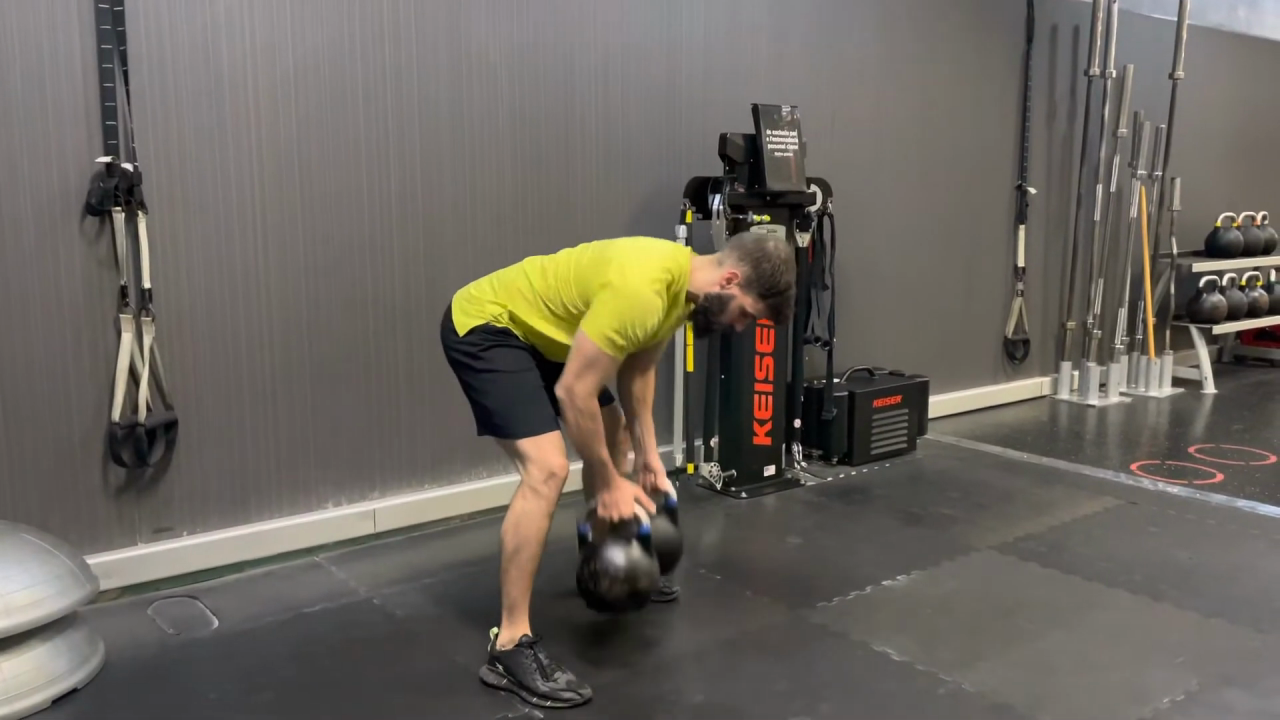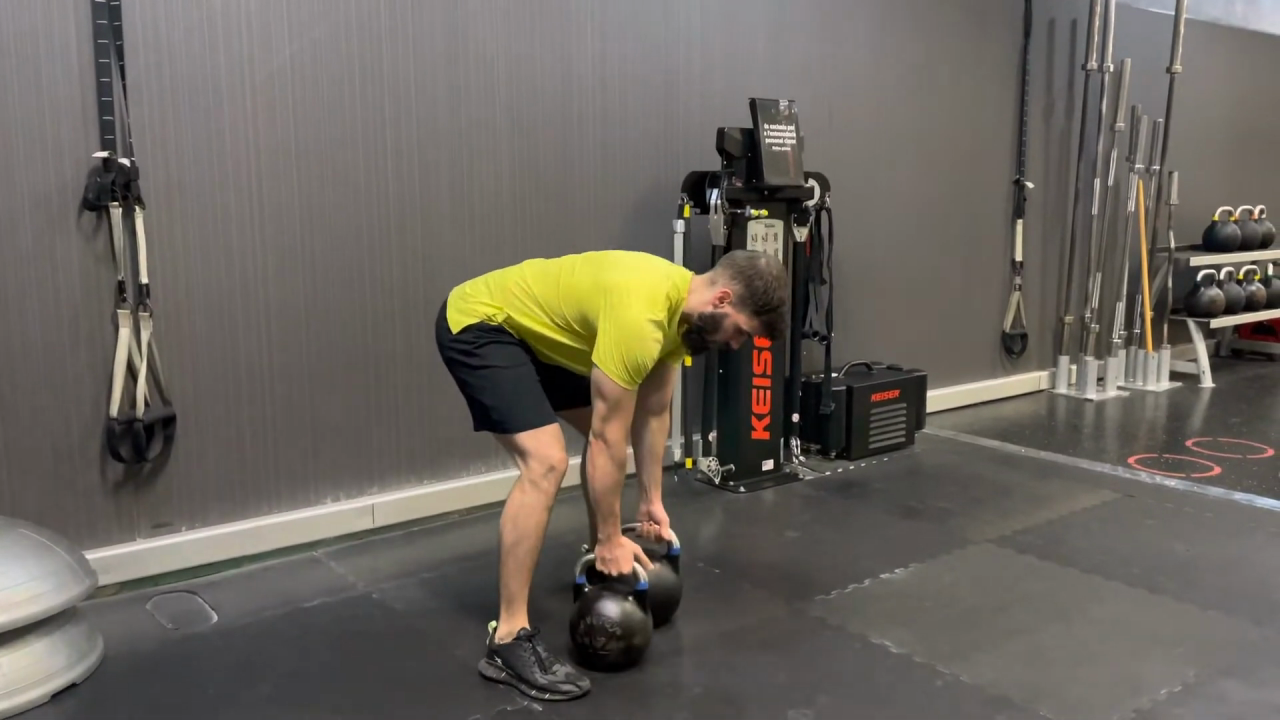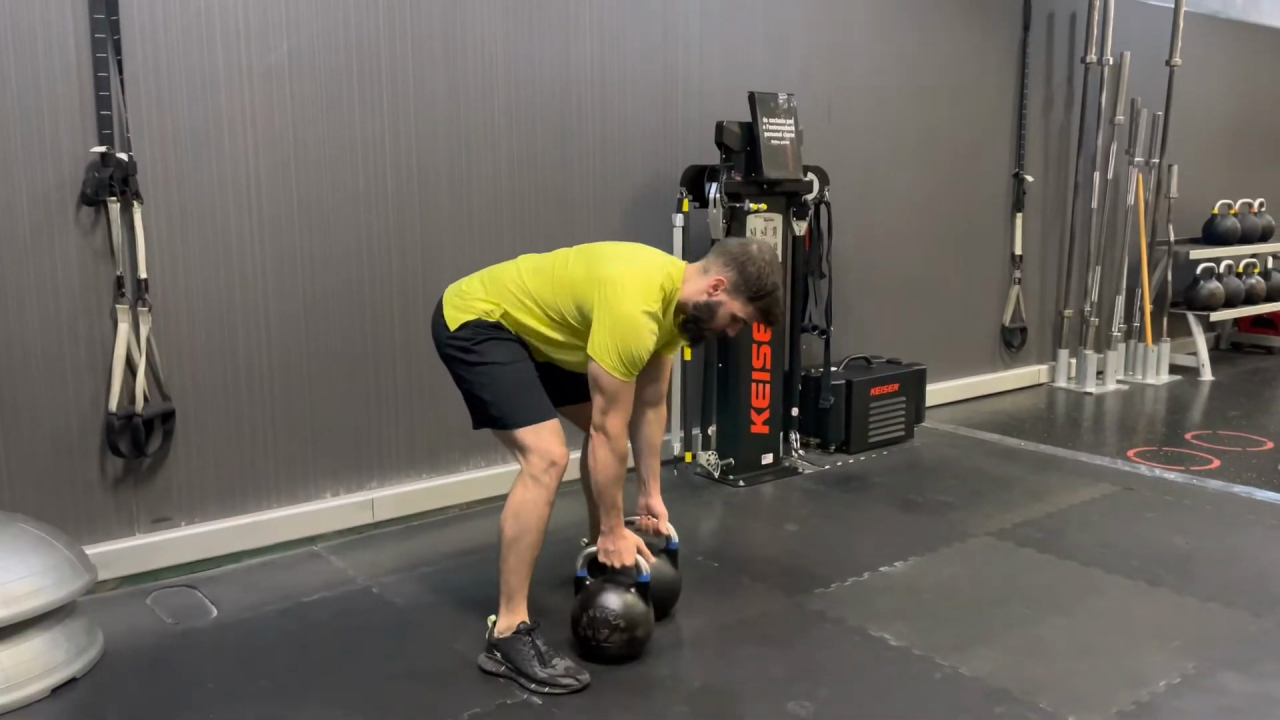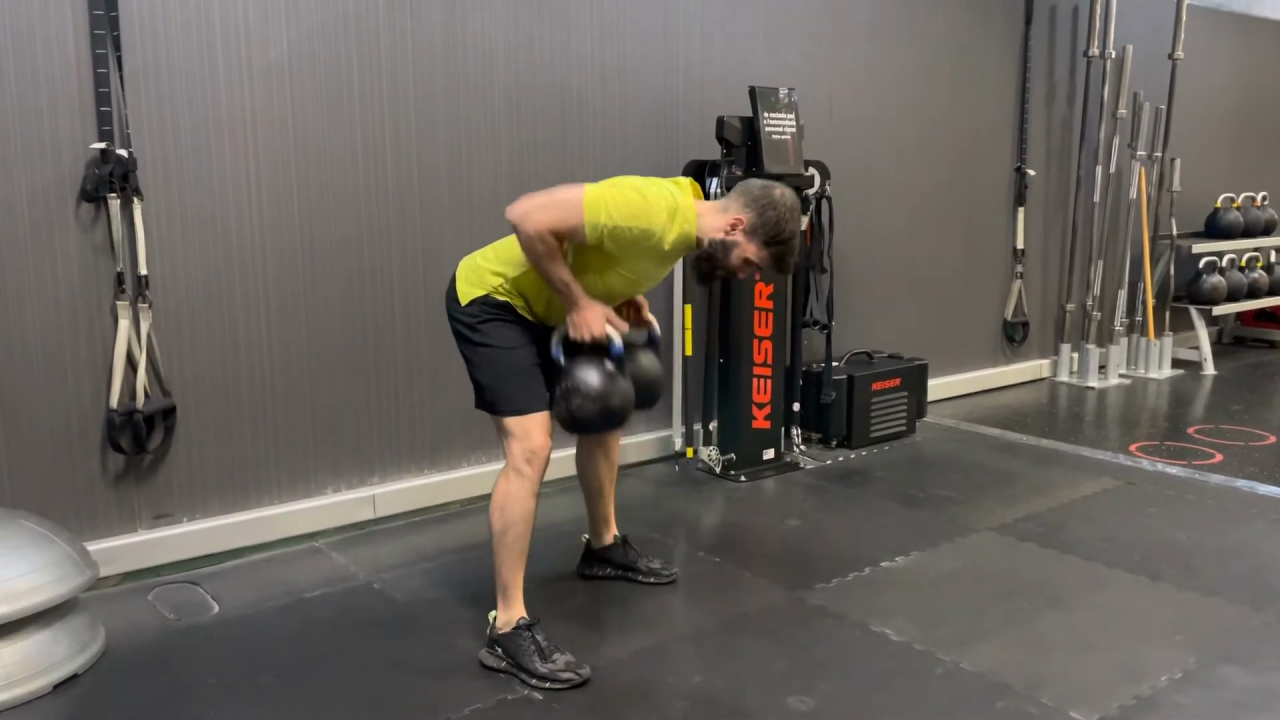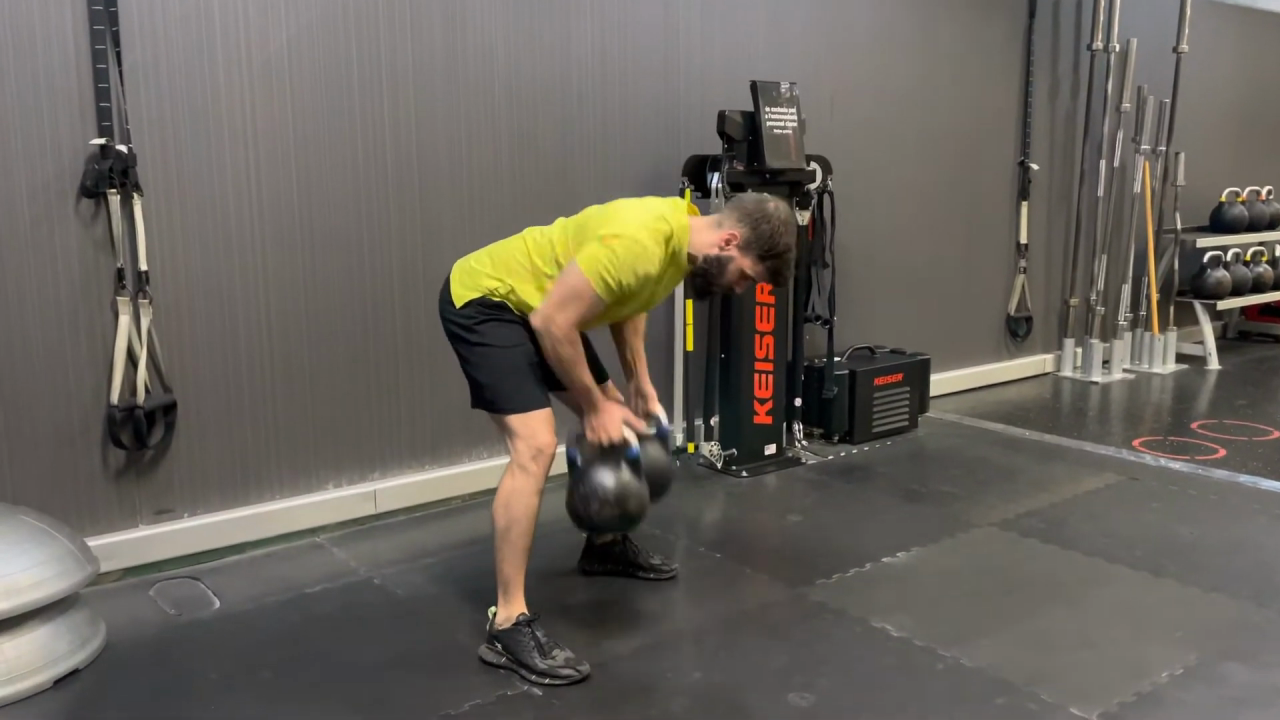
dt=0.4s
person 1, frame 1
left shoulder: (684, 278)
right shoulder: (642, 288)
left elbow: (637, 364)
right elbow: (574, 392)
left wrist: (647, 452)
right wrist: (610, 484)
left hip: (535, 331)
right hip: (485, 324)
left knee: (614, 438)
right knee: (547, 468)
right ankle: (510, 647)
person 1, frame 2
left shoulder: (680, 304)
right shoulder: (639, 318)
left elbow: (652, 413)
right elbow: (605, 440)
left wrist: (652, 501)
right wrist: (610, 538)
left hip: (529, 326)
right hip: (477, 324)
left knee: (607, 428)
right knee: (546, 463)
left ankle: (600, 561)
right ankle: (508, 640)
person 1, frame 3
left shoulder: (675, 296)
right shoulder: (634, 309)
left elbow: (650, 405)
right elbow: (609, 432)
left wrist: (651, 493)
right wrist: (613, 530)
left hip: (525, 322)
right hip: (474, 320)
left knee: (605, 420)
right knee: (547, 457)
left ankle: (600, 556)
right ankle: (508, 634)
person 1, frame 4
left shoulder: (686, 221)
right shoulder: (649, 210)
right elbow: (526, 215)
left wrist: (630, 304)
right wrist: (577, 304)
left hip: (539, 302)
right hip: (491, 297)
right knee: (532, 447)
left ankle: (603, 545)
right ankle: (508, 628)
person 1, frame 5
left shoulder: (684, 234)
right shoulder: (640, 243)
left elbow: (627, 301)
right elbow: (551, 322)
left wrist: (642, 386)
right wrist: (594, 410)
left hip: (534, 306)
right hip: (484, 298)
left knee: (611, 408)
right knee: (536, 446)
left ankle: (604, 544)
right ankle: (508, 625)
